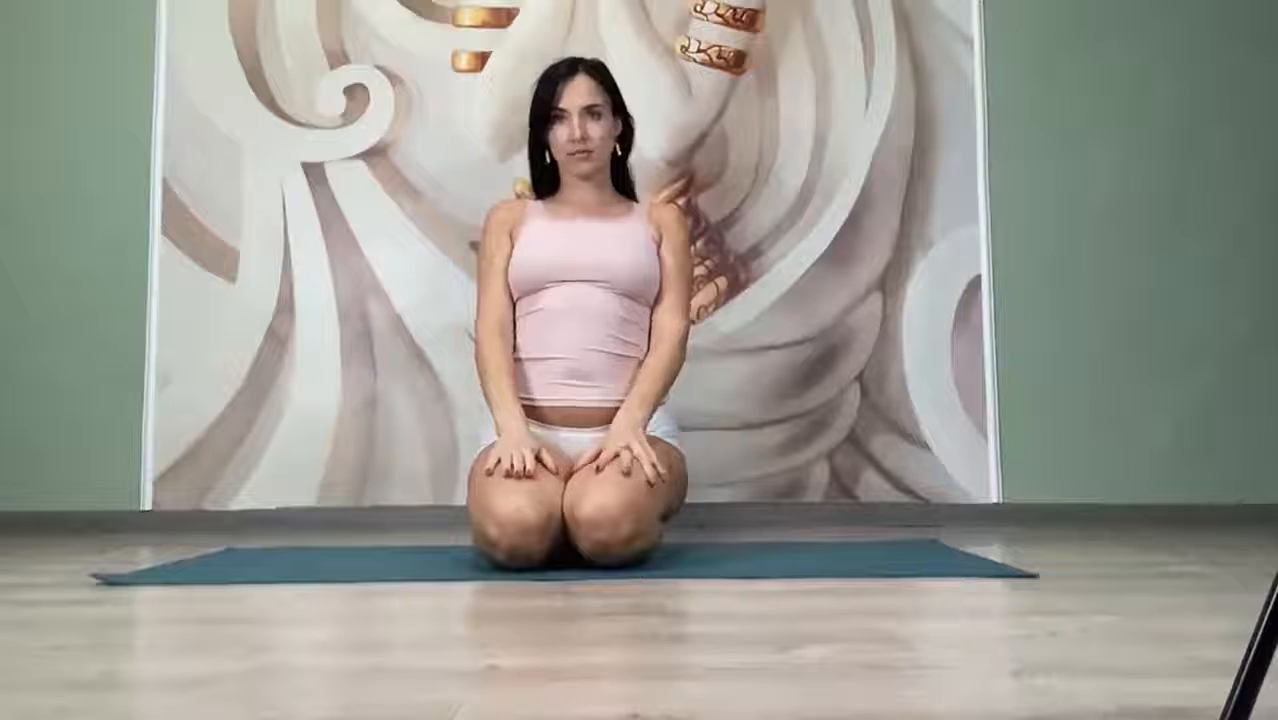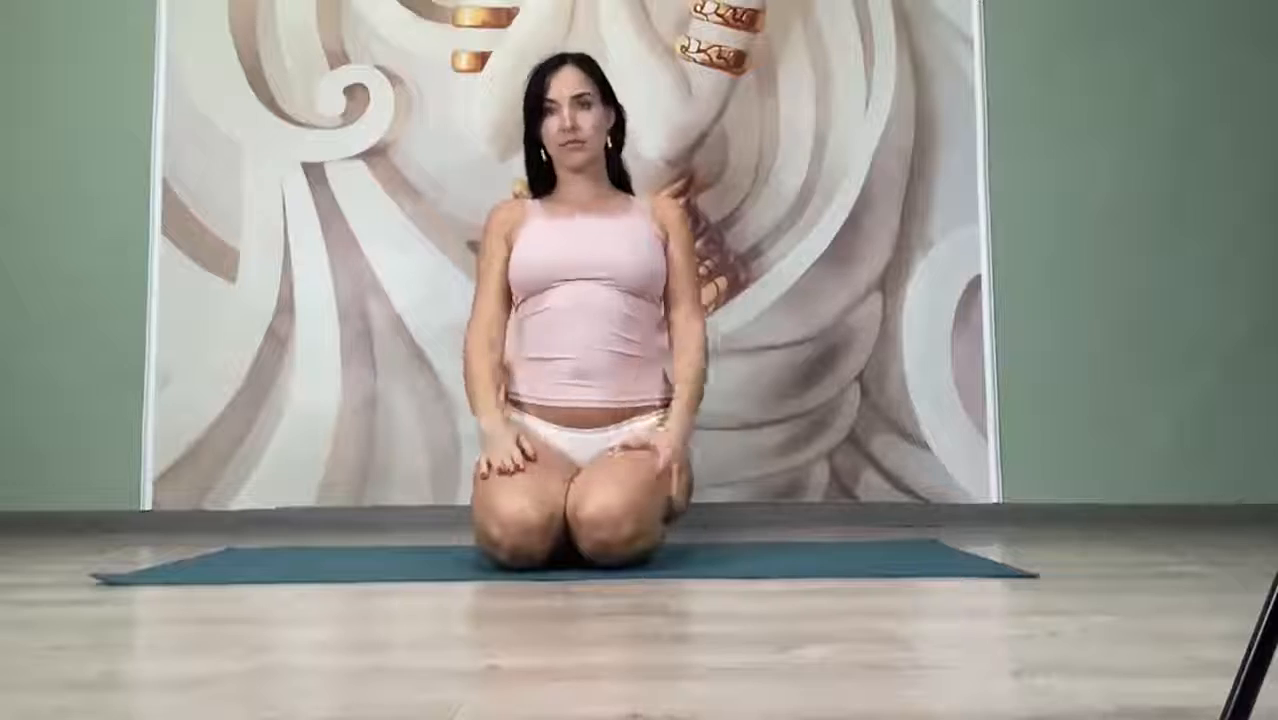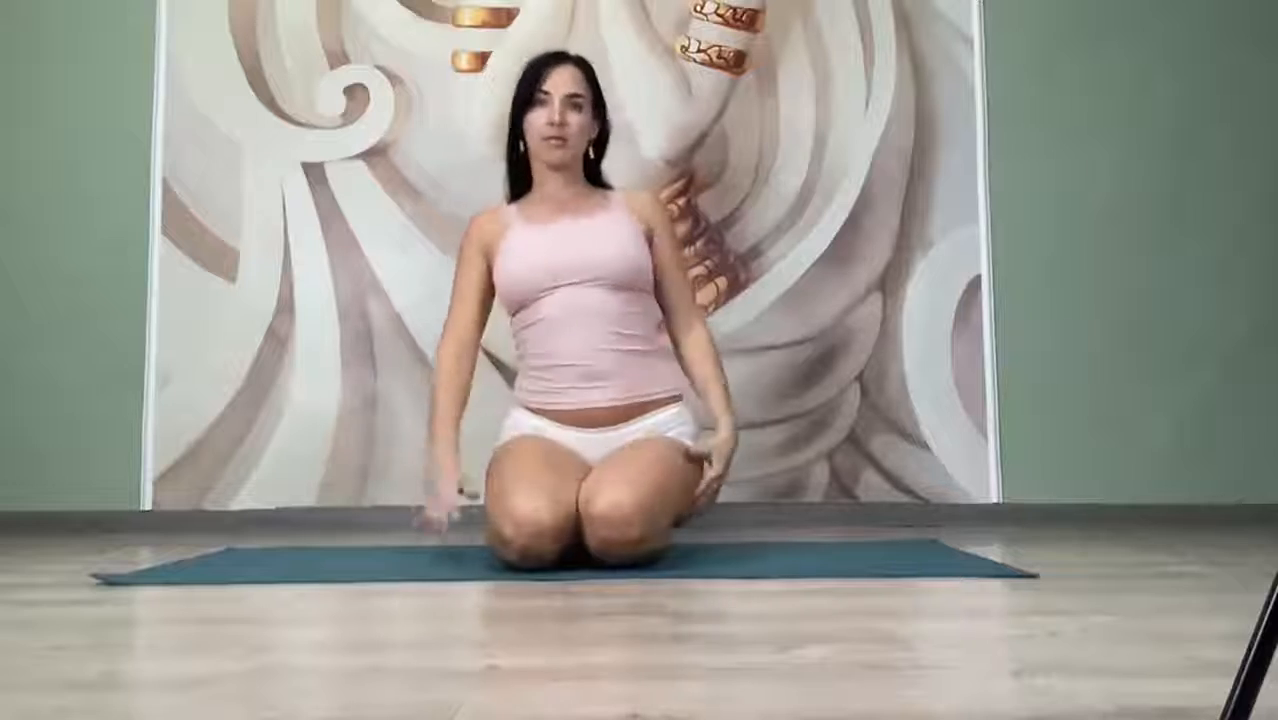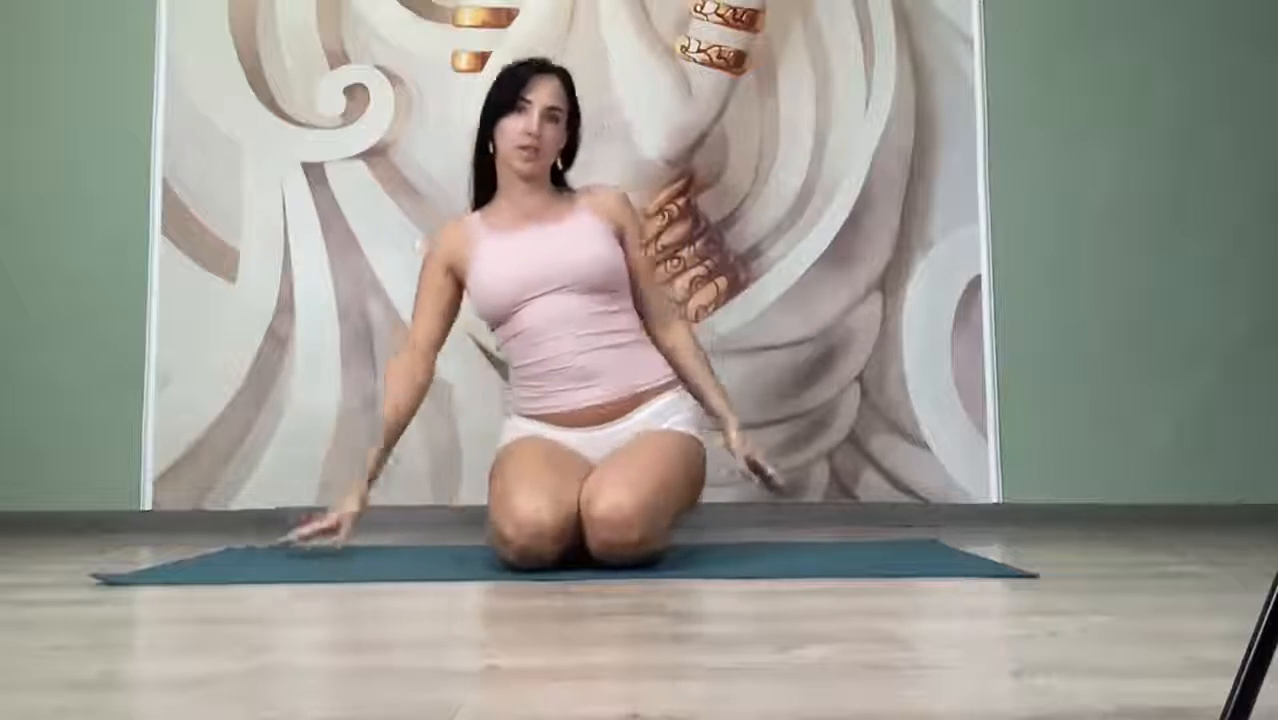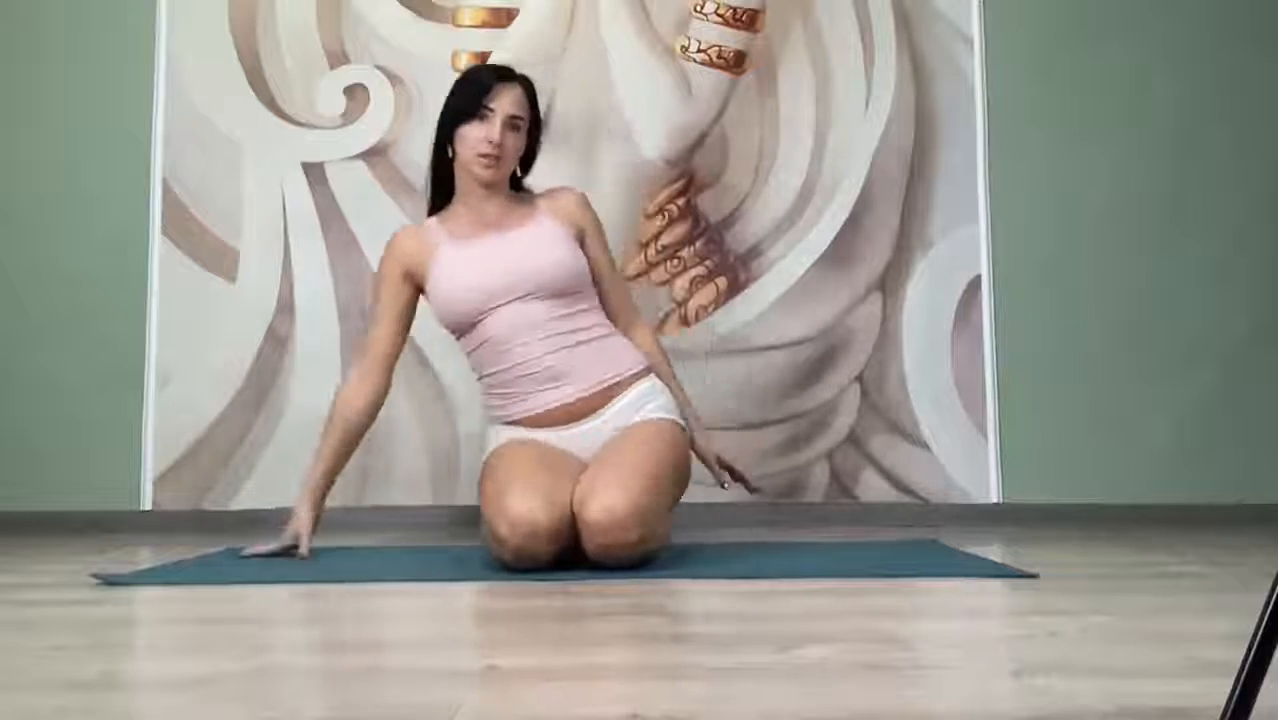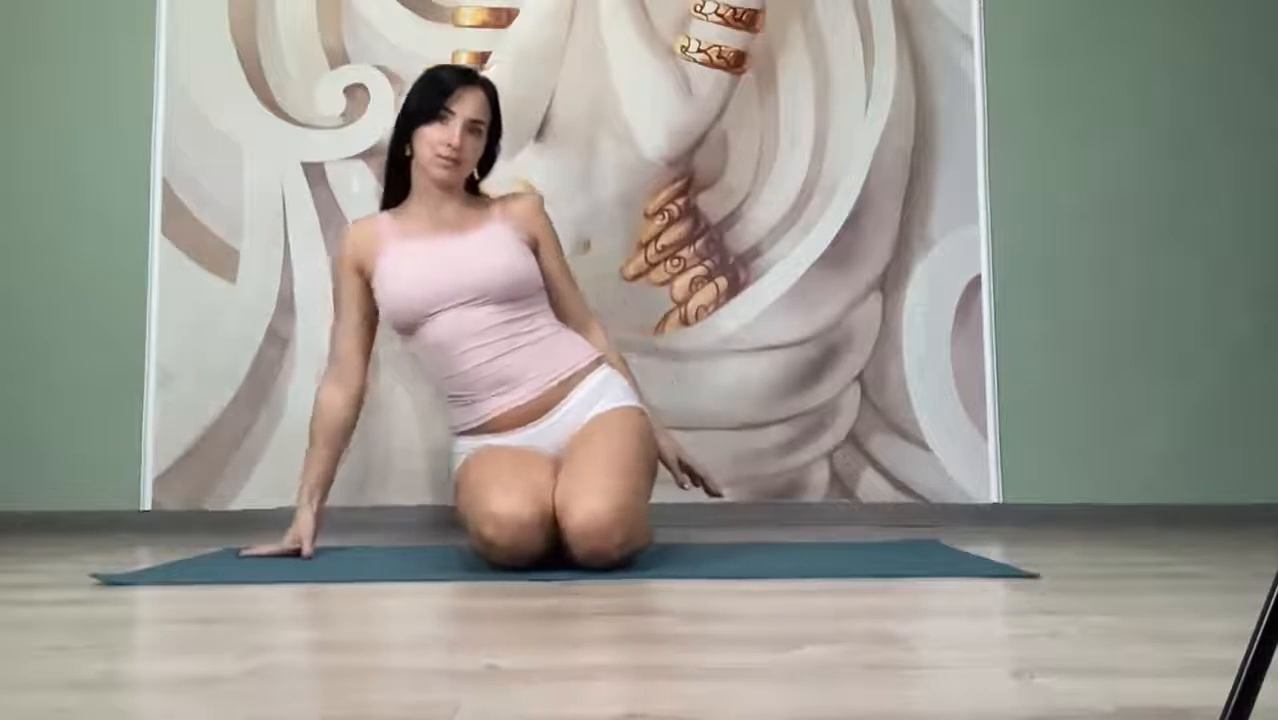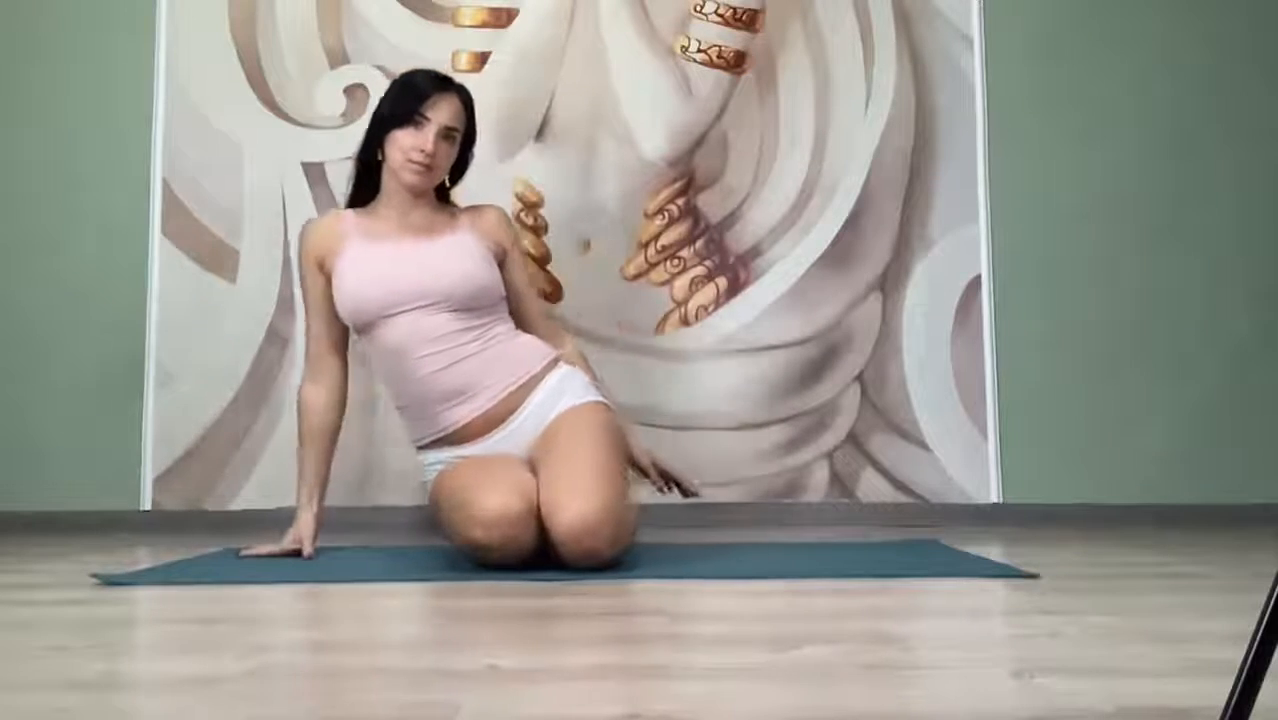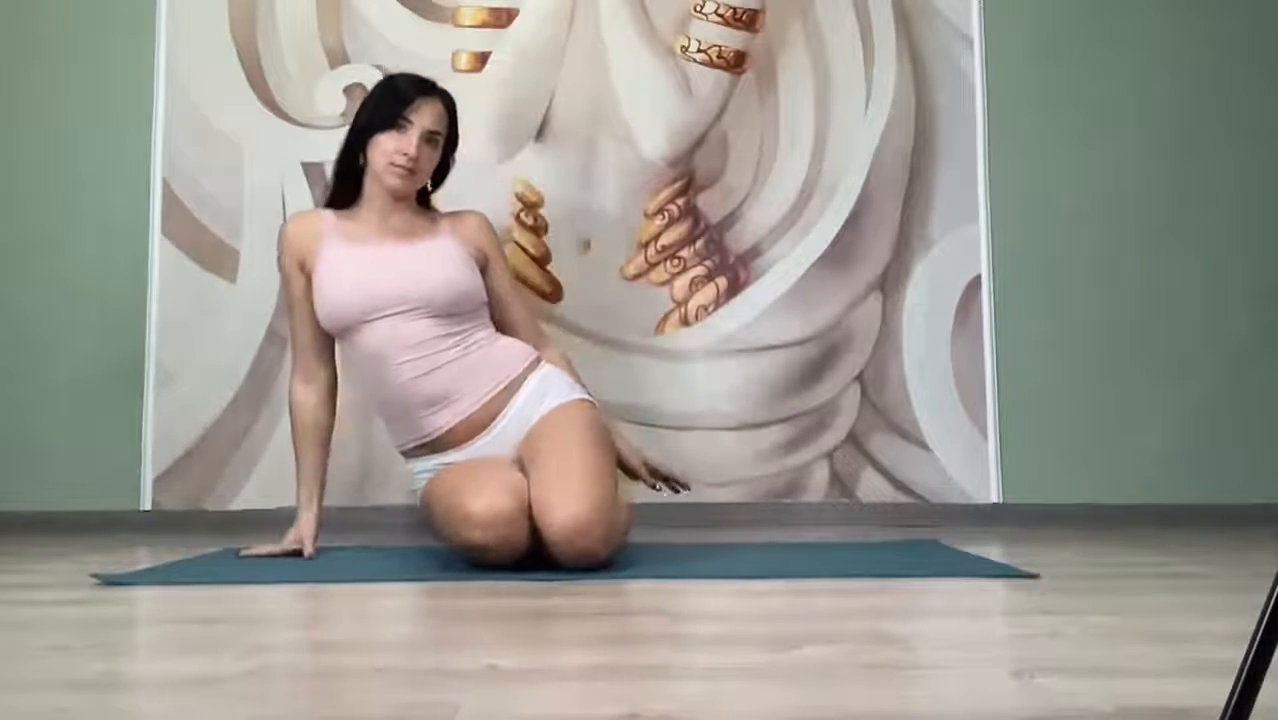
dt=0.3s
person 1, frame 1
left shoulder: (660, 220)
right shoulder: (510, 218)
left elbow: (671, 331)
right elbow: (492, 332)
left wrist: (627, 425)
right wrist: (513, 429)
left hip: (633, 426)
right hip: (529, 427)
left knee: (607, 526)
right knee: (513, 530)
left ankle: (641, 502)
right ankle: (559, 508)
person 1, frame 2
left shoulder: (660, 215)
right shoulder: (512, 219)
left elbow: (687, 327)
right elbow: (485, 333)
left wrist: (676, 425)
right wrist: (493, 427)
left hip: (636, 429)
right hip: (534, 428)
left knee: (607, 526)
right knee: (514, 529)
left ankle: (643, 502)
right ankle: (565, 506)
person 1, frame 3
left shoulder: (640, 210)
right shoulder: (491, 228)
left elbow: (688, 326)
right elbow: (458, 345)
left wrist: (724, 424)
right wrist: (443, 456)
left hip: (649, 425)
right hip: (543, 429)
left knee: (616, 526)
right knee: (528, 533)
left ankle: (662, 496)
right ankle: (577, 508)
person 1, frame 4
left shoulder: (606, 206)
right shoulder: (457, 242)
left elbow: (667, 325)
right elbow: (412, 365)
left wrist: (730, 425)
right wrist: (359, 488)
left hip: (651, 419)
right hip: (543, 432)
left knee: (620, 527)
right knee: (530, 534)
left ankle: (648, 496)
right ankle: (580, 503)
person 1, frame 5
left shoulder: (566, 209)
right shoulder: (414, 248)
left elbow: (630, 323)
right elbow: (368, 376)
left wrist: (695, 427)
right wrist: (310, 501)
left hip: (631, 410)
right hip: (527, 436)
left knee: (613, 531)
right knee: (525, 536)
left ankle: (631, 498)
right ankle: (574, 500)
person 1, frame 6
left shoulder: (521, 214)
right shoulder: (365, 241)
left elbow: (586, 326)
right elbow: (344, 378)
left wrist: (656, 429)
right wrist: (309, 508)
left hip: (588, 403)
right hip: (490, 444)
left knee: (598, 535)
right knee: (510, 532)
left ankle: (618, 504)
right ankle: (554, 505)
person 1, frame 7
left shoulder: (487, 226)
right shoulder: (328, 237)
left elbow: (553, 336)
right elbow: (324, 377)
left wrist: (625, 437)
right wrist: (307, 509)
left hip: (552, 403)
right hip: (458, 453)
left knee: (586, 536)
right knee: (499, 530)
left ankle: (592, 501)
right ankle: (536, 501)
person 1, frame 8
left shoulder: (468, 231)
right shoulder: (306, 237)
right elbow: (312, 379)
left wrist: (613, 439)
right wrist: (308, 510)
left hip: (537, 404)
right hip: (446, 459)
left knee: (580, 537)
right knee: (492, 528)
left ankle: (607, 504)
right ankle: (533, 508)
